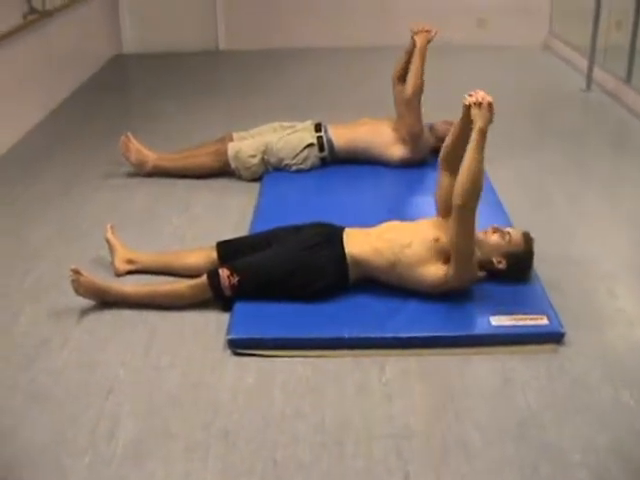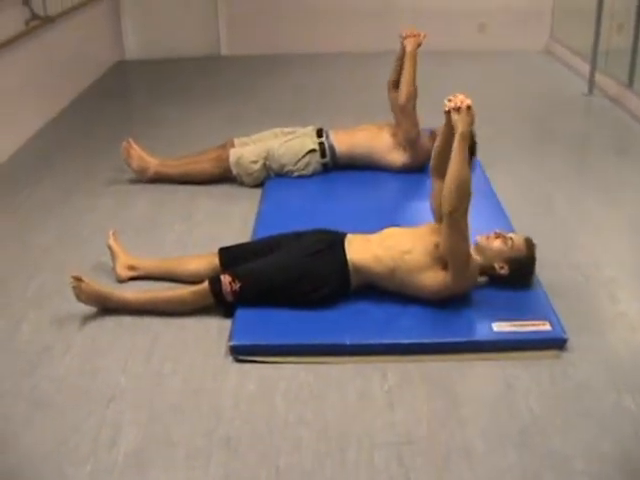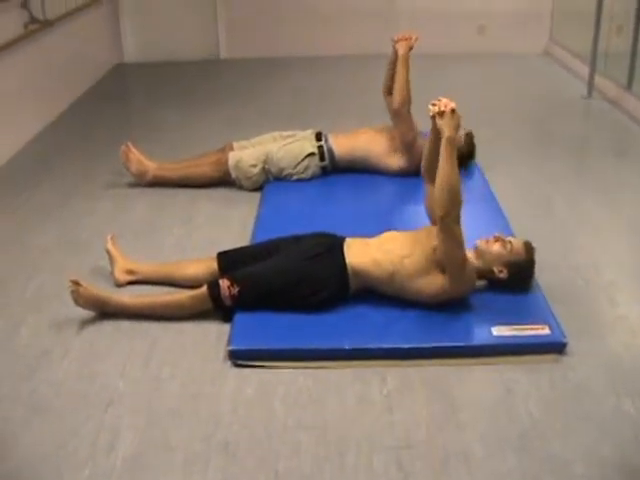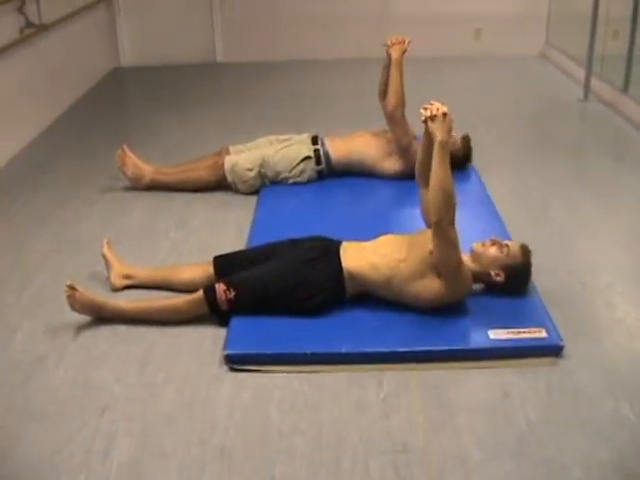
dt=0.2s
person 1, frame 1
left shoulder: (460, 273)
right shoulder: (449, 233)
left elbow: (464, 204)
right elbow: (448, 171)
left wrist: (480, 132)
right wrist: (465, 121)
left hip: (328, 269)
right hip: (330, 236)
left knee: (215, 282)
right knee: (217, 254)
left ankle: (113, 292)
right ankle: (131, 258)
person 1, frame 2
left shoulder: (461, 278)
right shoulder: (450, 240)
left elbow: (456, 211)
right elbow: (439, 178)
left wrist: (463, 136)
right wrist: (449, 127)
left hip: (329, 276)
right hip: (332, 242)
left knee: (216, 289)
right knee: (219, 261)
left ankle: (115, 299)
right ankle: (133, 264)
person 1, frame 3
left shoulder: (459, 281)
right shoulder: (451, 246)
left elbow: (448, 216)
right elbow: (432, 184)
left wrist: (450, 140)
right wrist: (438, 133)
left hip: (328, 280)
right hip: (331, 246)
left knee: (215, 293)
right knee: (217, 265)
left ankle: (112, 303)
right ankle: (131, 269)
person 1, frame 4
left shoulder: (455, 285)
right shoulder: (450, 253)
left elbow: (444, 220)
right elbow: (426, 188)
left wrist: (442, 144)
right wrist: (430, 138)
left hip: (324, 284)
right hip: (327, 249)
left knee: (210, 298)
right knee: (214, 269)
left ankle: (109, 308)
right ankle: (128, 273)
person 2, frame 1
left shoulder: (415, 148)
right shoulder: (407, 130)
left elbow: (411, 97)
right elbow: (399, 82)
left wrist: (420, 49)
right wrist: (413, 47)
left hip: (314, 148)
right hip: (313, 131)
left knee: (228, 157)
right knee: (230, 140)
left ankle: (152, 163)
right ankle: (154, 158)
person 2, frame 2
left shoulder: (417, 153)
right shoulder: (413, 137)
left elbow: (404, 103)
right elbow: (394, 89)
left wrist: (412, 53)
right wrist: (404, 52)
left hip: (316, 154)
right hip: (316, 137)
left knee: (230, 163)
right knee: (231, 147)
left ankle: (155, 171)
right ankle: (158, 164)
person 2, frame 3
left shoulder: (414, 156)
right shoulder: (411, 139)
left elbow: (400, 107)
right elbow: (390, 95)
left wrist: (403, 56)
right wrist: (396, 55)
left hip: (315, 157)
right hip: (314, 140)
left knee: (229, 166)
right knee: (230, 150)
left ankle: (153, 174)
right ankle: (155, 167)
person 2, frame 4
left shoulder: (409, 160)
right shoulder: (408, 143)
left elbow: (394, 110)
right elbow: (385, 100)
left wrist: (397, 60)
right wrist: (390, 59)
left hip: (310, 161)
right hip: (309, 143)
left knee: (226, 170)
right knee: (225, 154)
left ankle: (150, 178)
right ankle: (153, 171)
